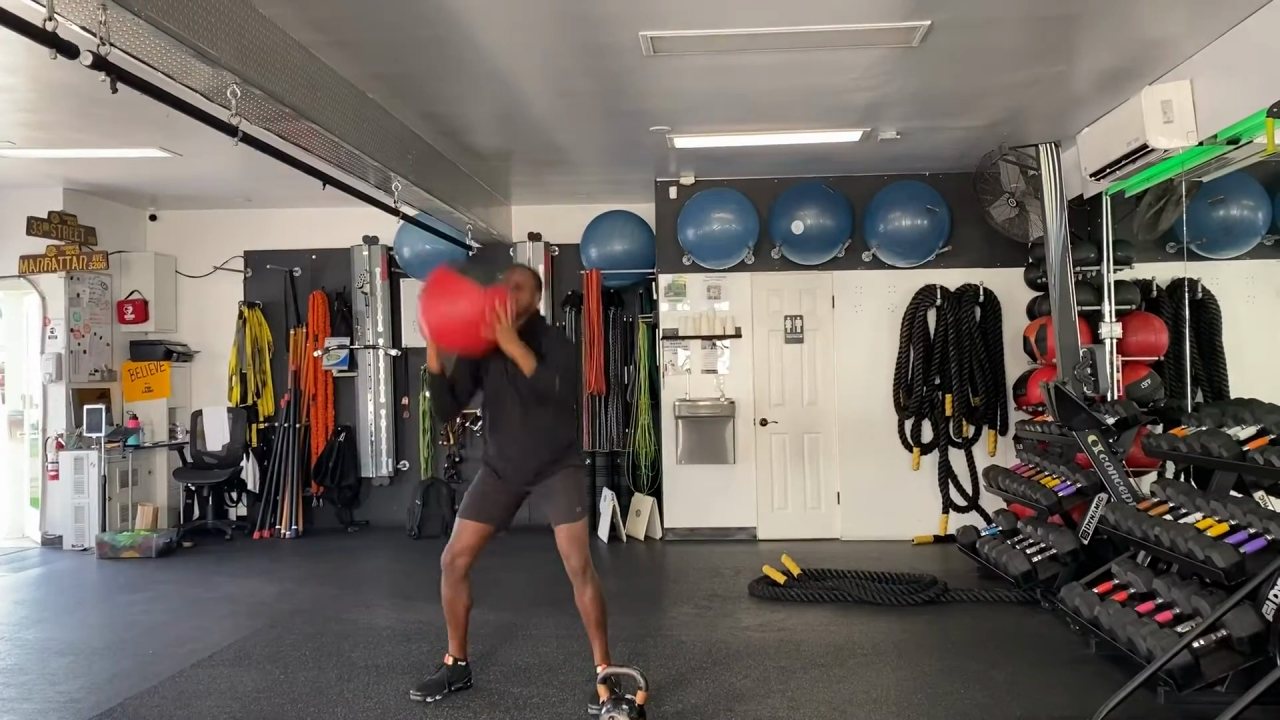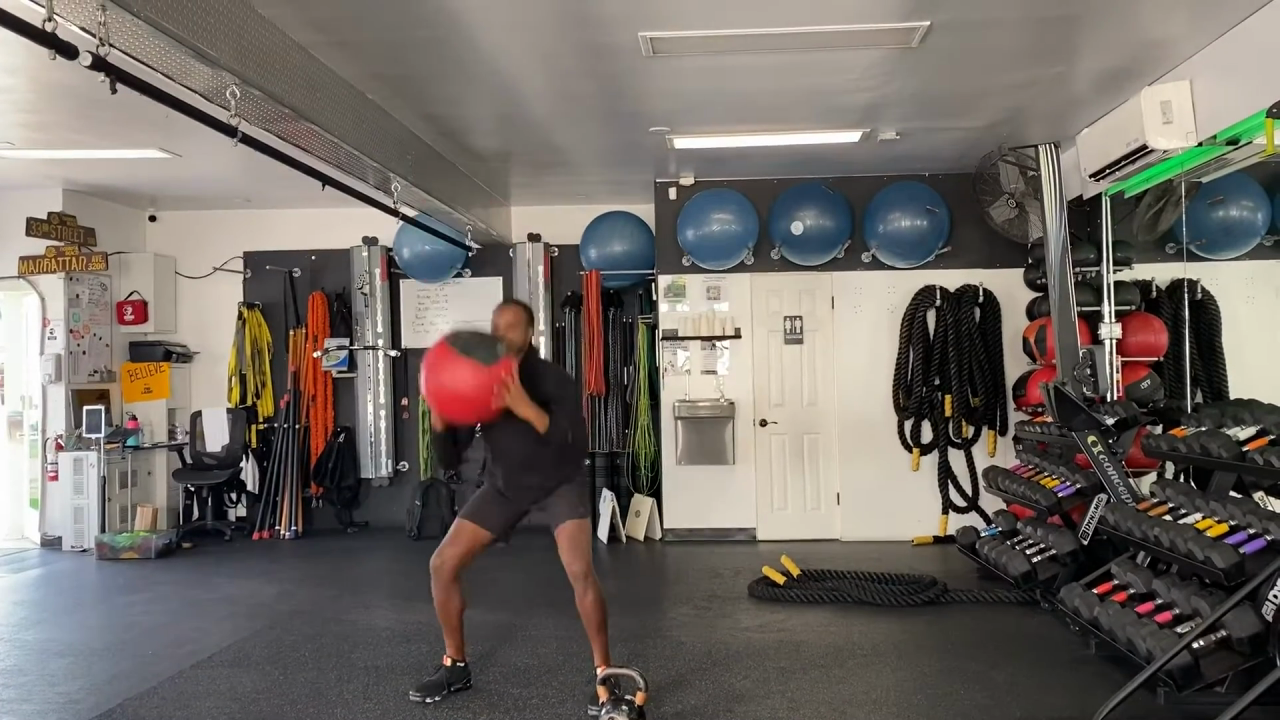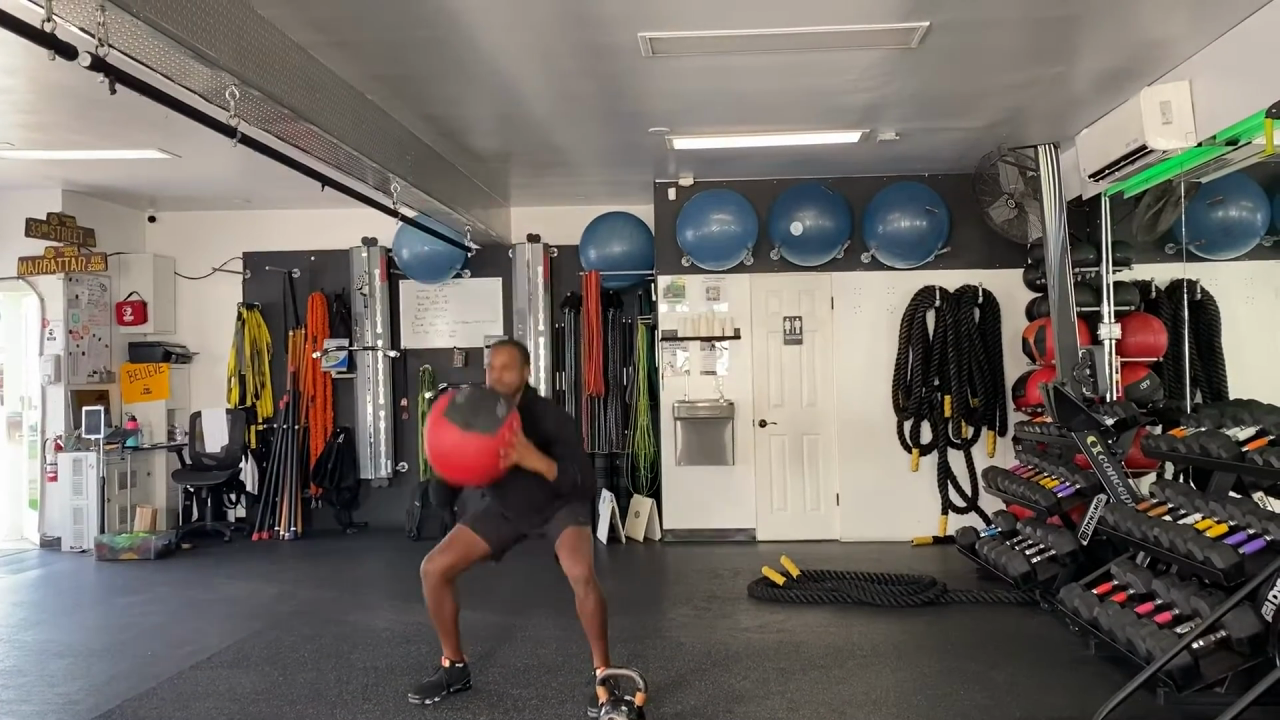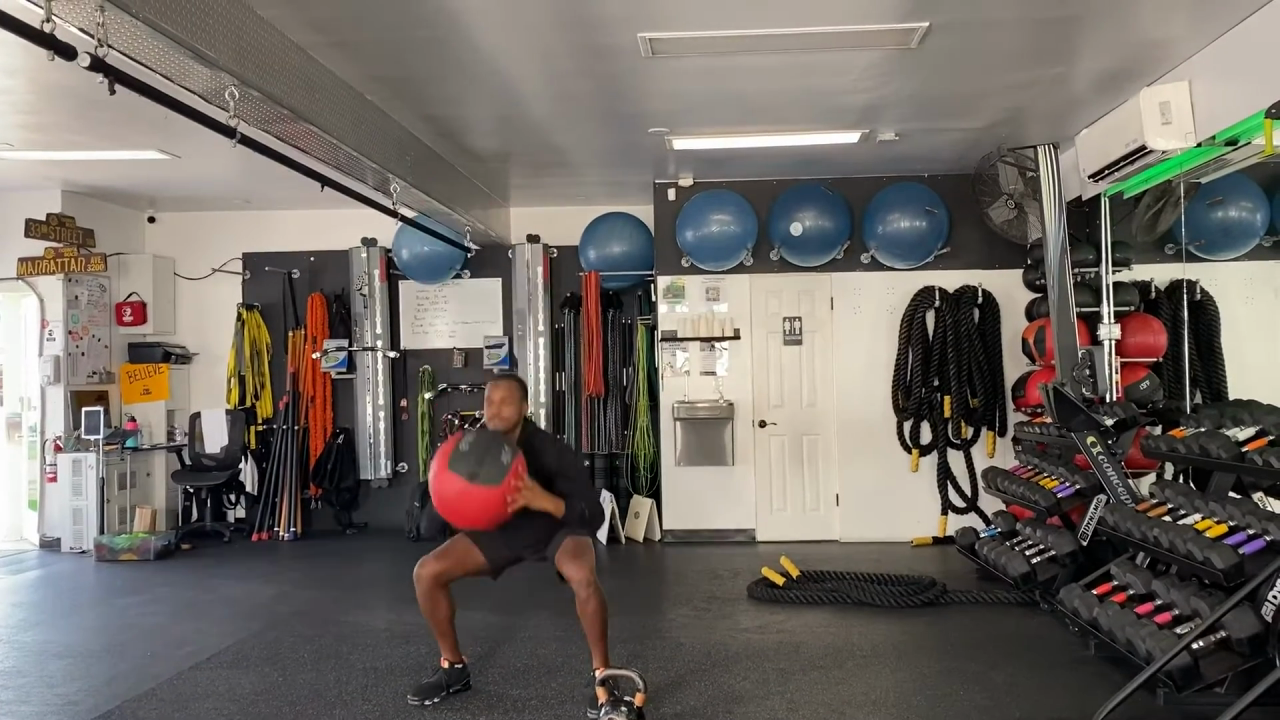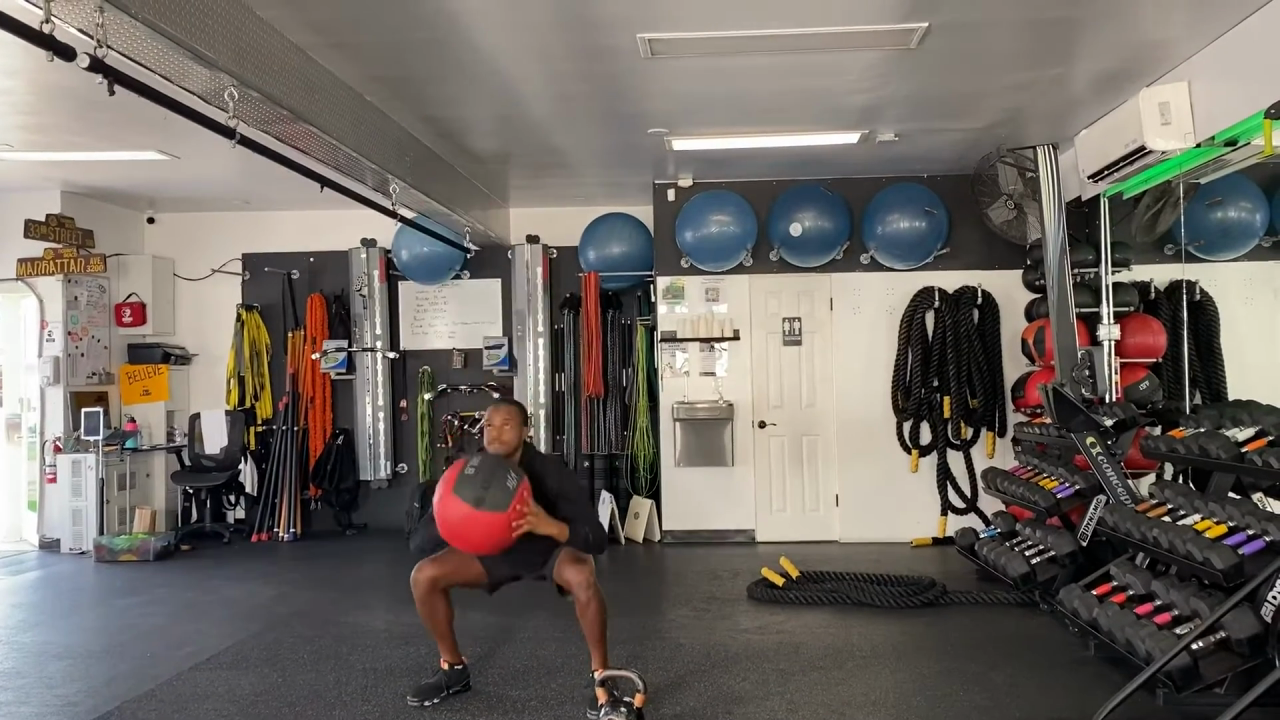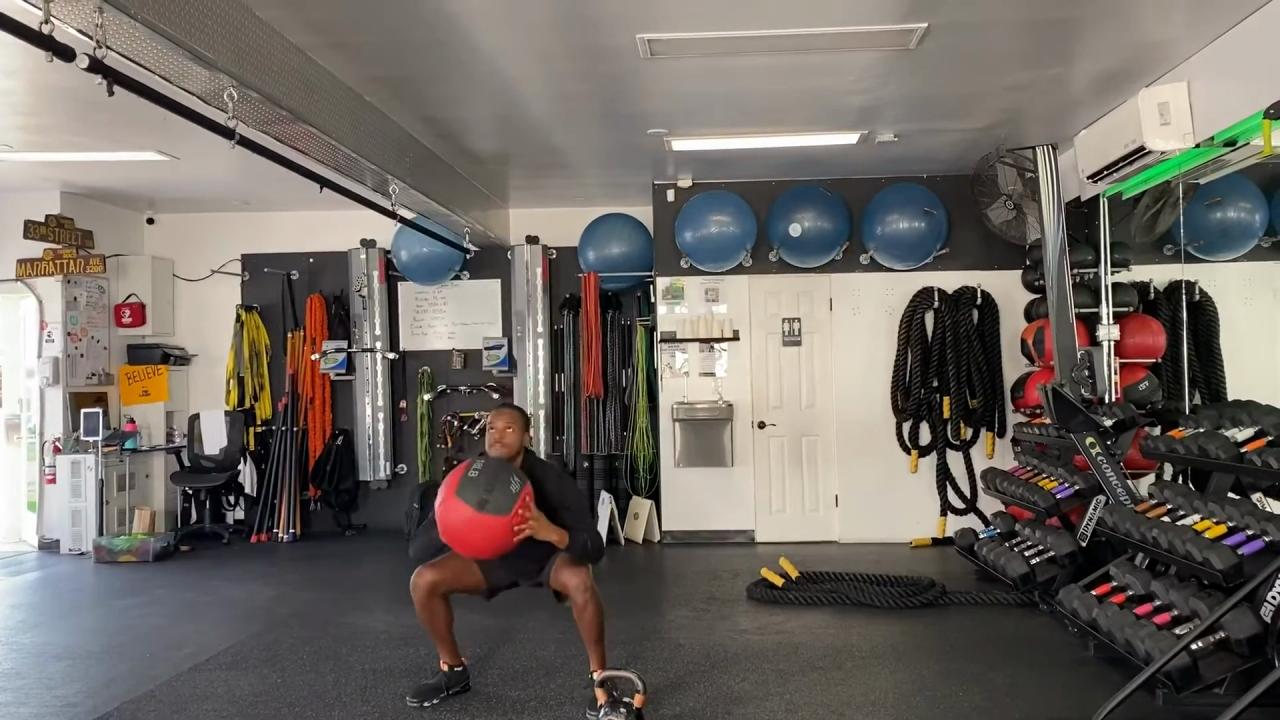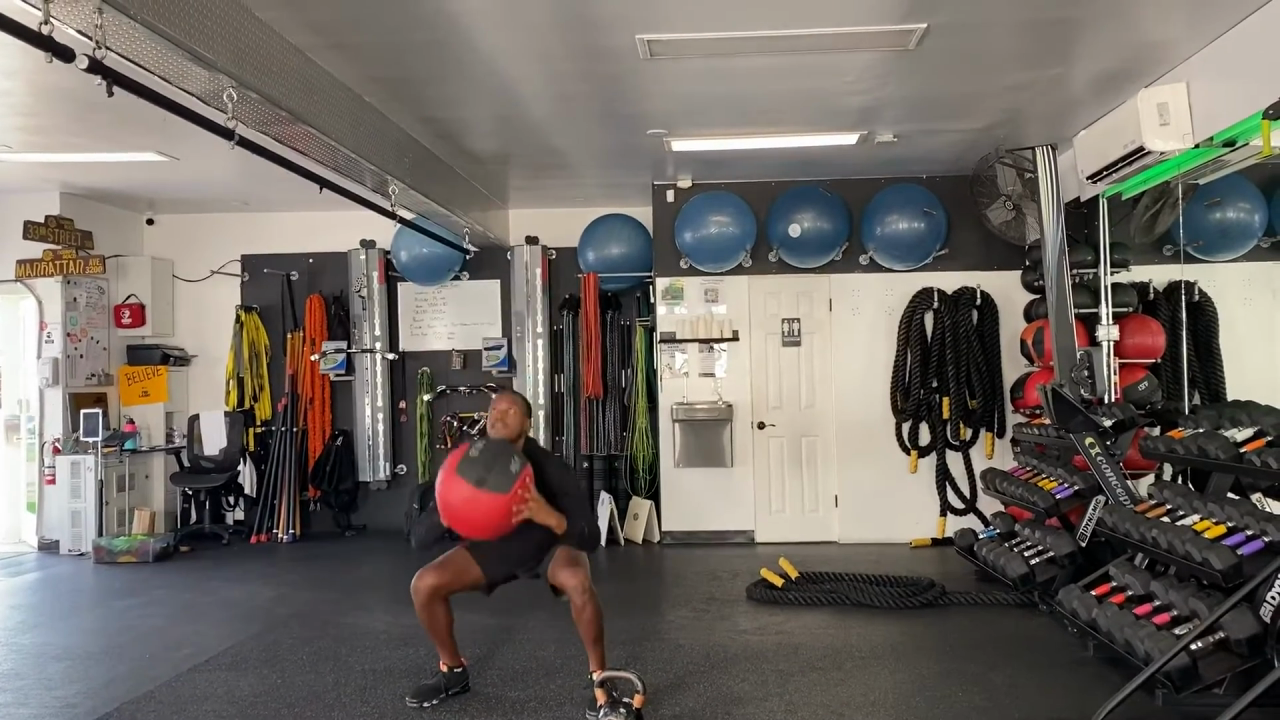
dt=0.1s
person 1, frame 1
left shoulder: (555, 344)
right shoulder: (481, 352)
left elbow: (563, 396)
right elbow: (445, 409)
left wrist: (514, 345)
right wrist: (434, 356)
left hip: (556, 465)
right hip: (500, 468)
left knee: (578, 565)
right knee: (453, 560)
left ankle: (604, 672)
right ankle: (456, 665)
person 1, frame 2
left shoulder: (554, 379)
left elbow: (576, 446)
right elbow: (444, 450)
left wrist: (525, 407)
right wrist: (439, 416)
left hip: (560, 483)
right hip: (504, 486)
left knee: (579, 572)
right knee: (443, 565)
left ankle: (604, 674)
right ankle: (455, 665)
person 1, frame 3
left shoulder: (551, 418)
left elbow: (584, 486)
left wrist: (533, 459)
left hip: (559, 506)
right hip: (503, 508)
left knee: (581, 574)
right knee: (433, 568)
left ankle: (602, 675)
right ankle: (454, 665)
person 1, frame 4
left shoulder: (550, 451)
left elbow: (593, 515)
left wrist: (545, 502)
left hip: (555, 531)
right hip: (499, 532)
left knee: (583, 578)
right knee: (427, 573)
right ankle: (453, 667)
person 1, frame 5
left shoulder: (552, 474)
left elbow: (595, 538)
left wrist: (548, 526)
left hip: (554, 547)
right hip: (499, 551)
left knee: (581, 580)
right knee: (424, 576)
right ankle: (452, 668)
person 1, frame 6
left shoulder: (551, 482)
left elbow: (593, 549)
left wrist: (550, 532)
left hip: (551, 555)
right hip: (496, 558)
left knee: (579, 584)
right knee: (423, 581)
right ankle: (452, 669)
person 1, frame 7
left shoulder: (551, 469)
left elbow: (590, 537)
left wrist: (548, 516)
left hip: (550, 546)
right hip: (494, 549)
left knee: (578, 584)
right knee: (424, 584)
right ankle: (452, 670)
